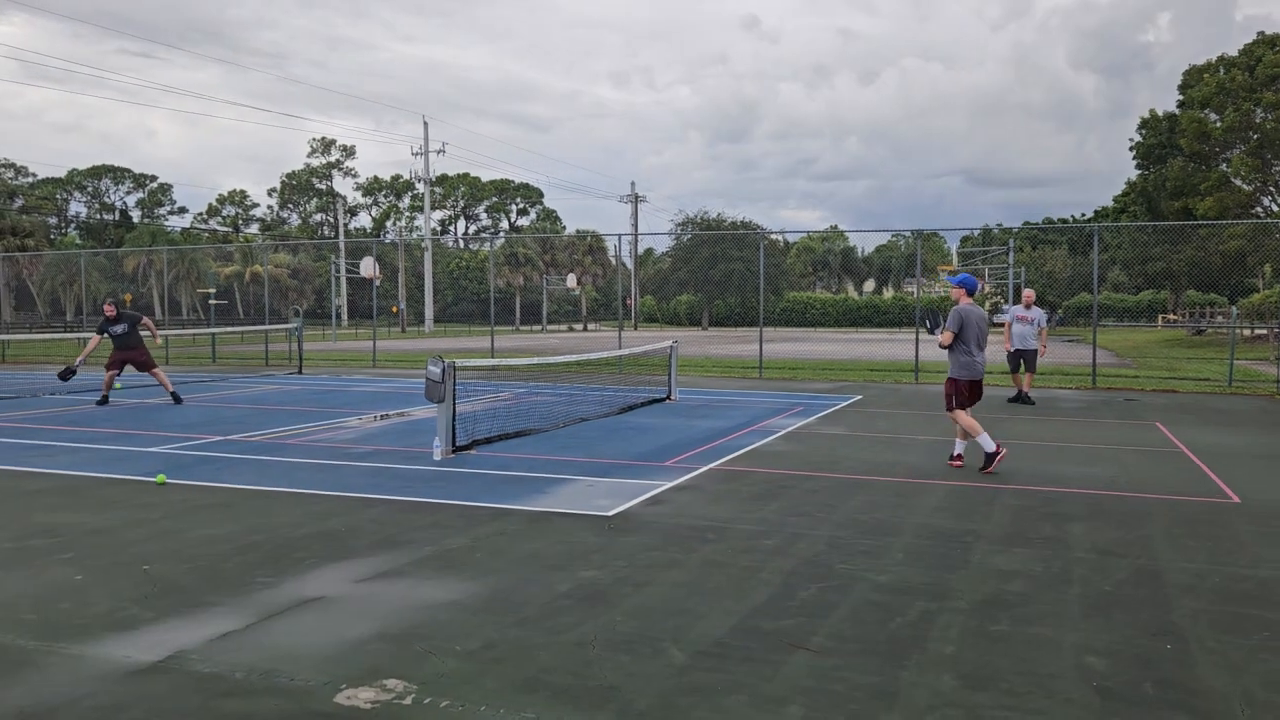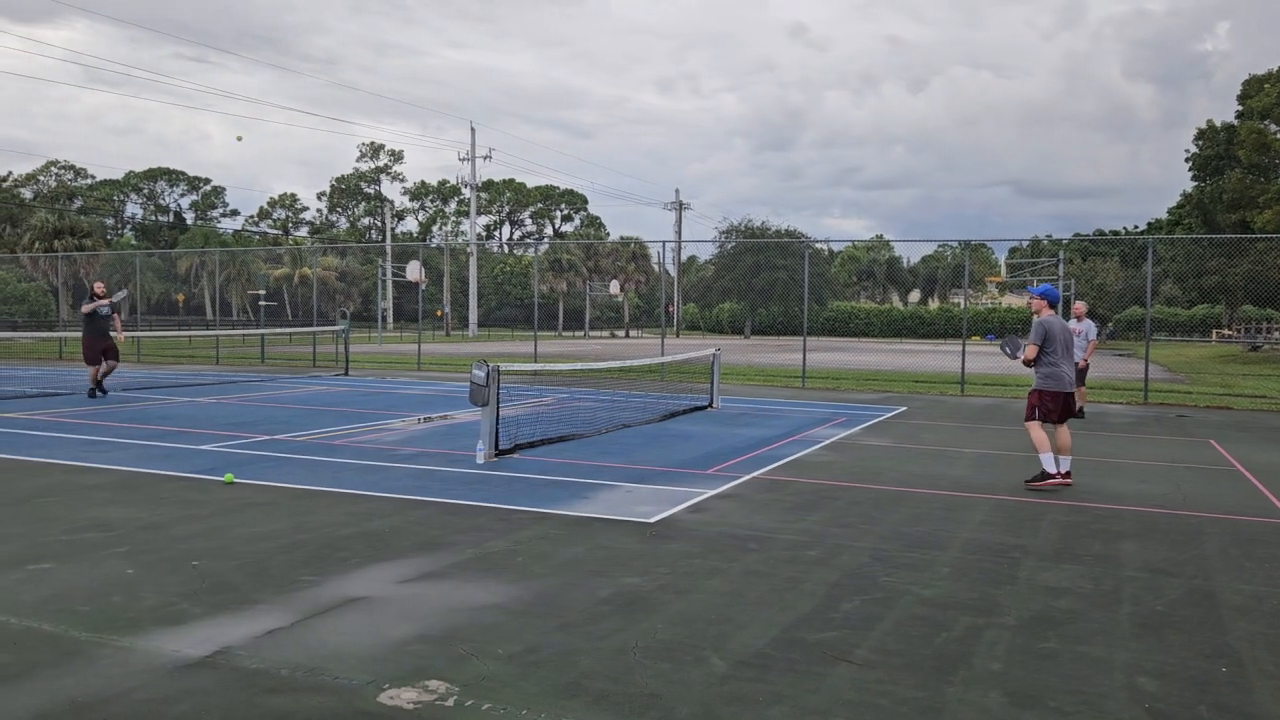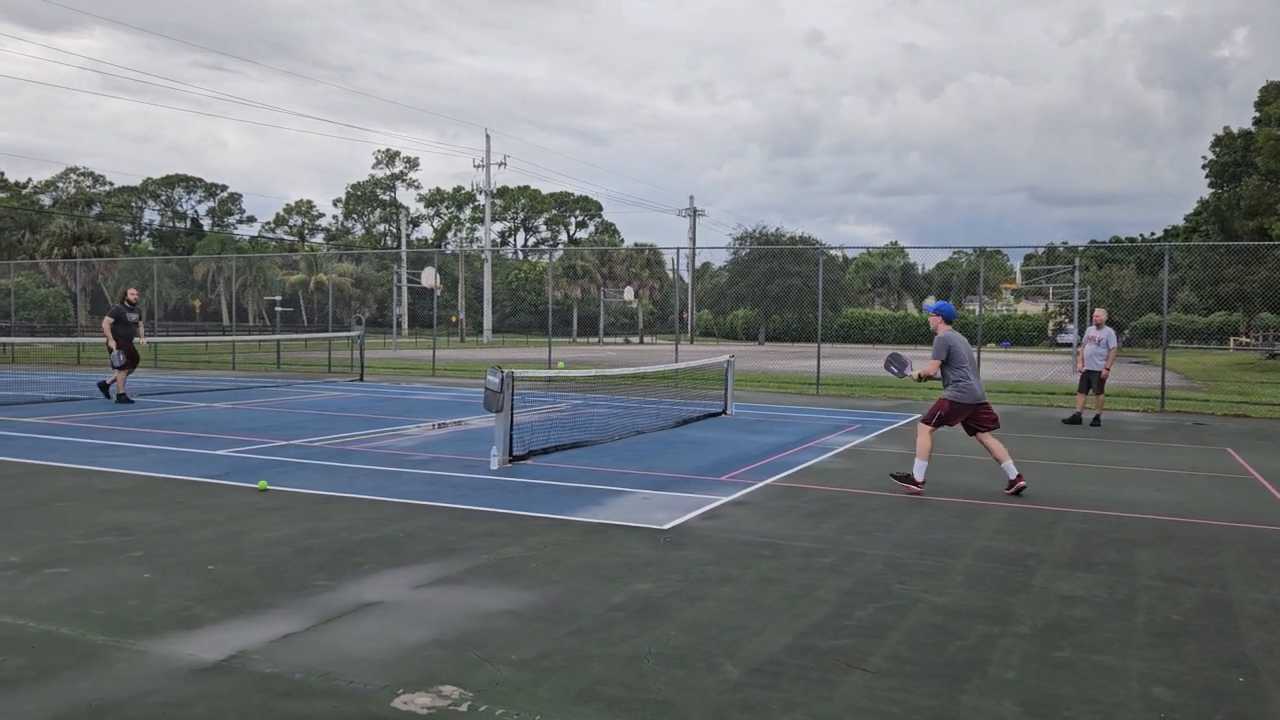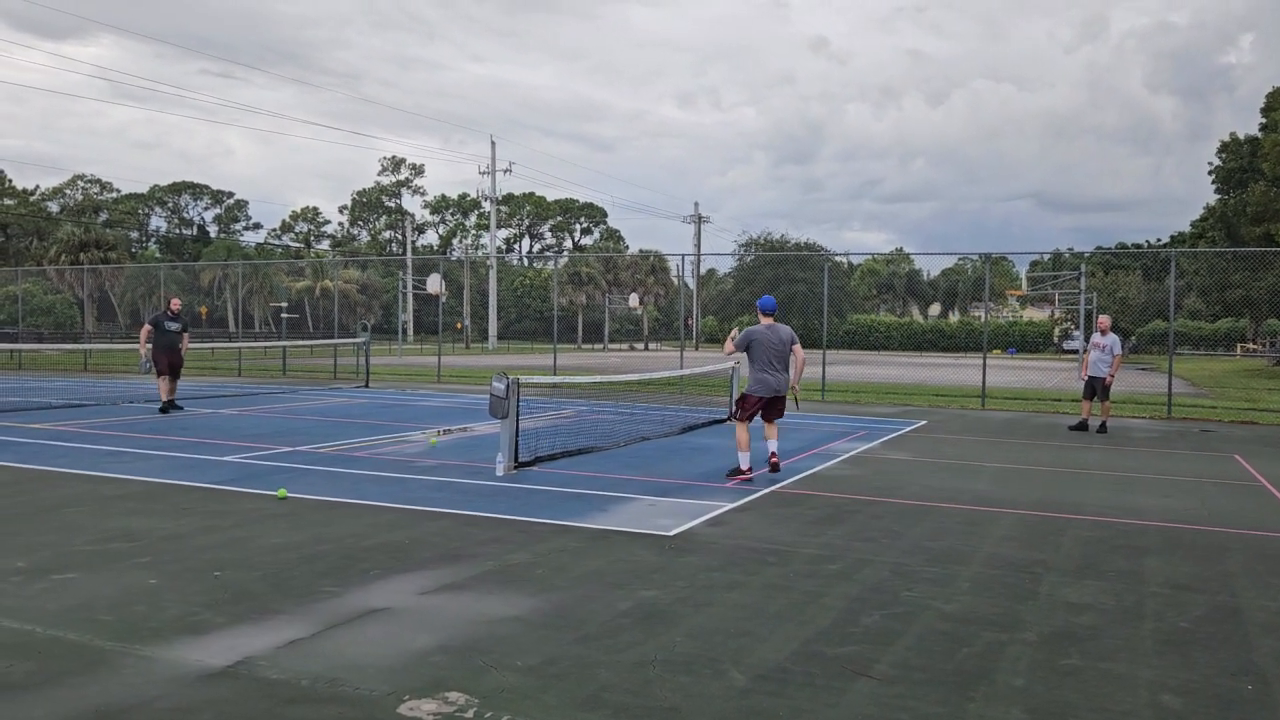
dt=1s
person 1, frame 1
left shoulder: (958, 311)
right shoulder: (982, 313)
left elbow: (945, 341)
left wrist: (940, 340)
left hip: (961, 371)
right hip: (976, 369)
left knee: (956, 413)
right knee: (962, 410)
left ankle: (992, 449)
right ankle: (958, 454)
person 1, frame 2
left shoulder: (1041, 323)
right shoulder: (1063, 324)
left elbow: (1030, 355)
left wrist: (1024, 360)
right wrist: (1036, 361)
left hip: (1048, 383)
right hip: (1066, 382)
left knee: (1033, 424)
right knee: (1061, 425)
left ankle: (1050, 471)
right ankle: (1064, 471)
person 1, frame 3
left shoulder: (942, 339)
right shoulder: (959, 338)
left elbow: (931, 371)
left wrist: (918, 375)
right wrist: (923, 374)
left hip: (959, 395)
right hip: (976, 395)
left knee: (924, 429)
right knee: (985, 436)
left ankle: (917, 478)
right ankle: (1015, 477)
person 1, frame 4
left shoulder: (751, 333)
right shoulder: (787, 331)
left elbow: (728, 351)
right elbow: (801, 357)
left wrist: (732, 338)
right wrist: (795, 382)
left hip: (757, 388)
right hip: (780, 388)
left knee: (741, 423)
right knee: (770, 423)
left ankle: (745, 468)
right ankle: (773, 454)
